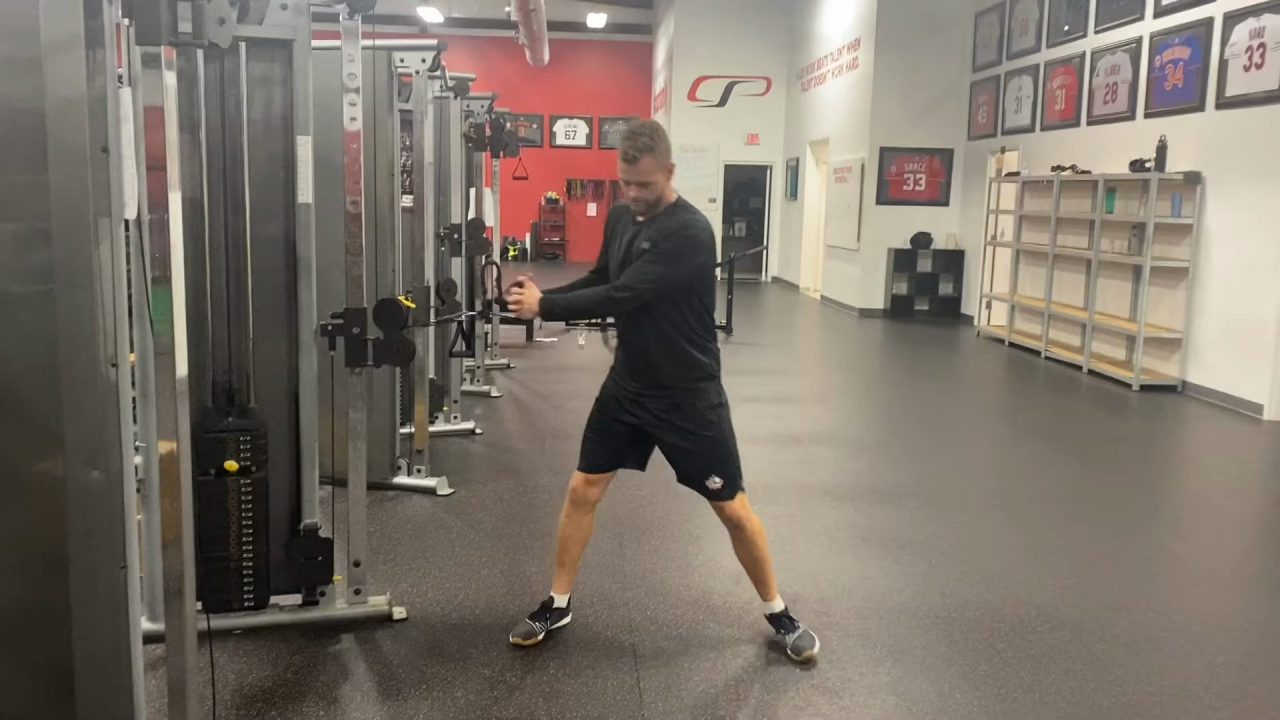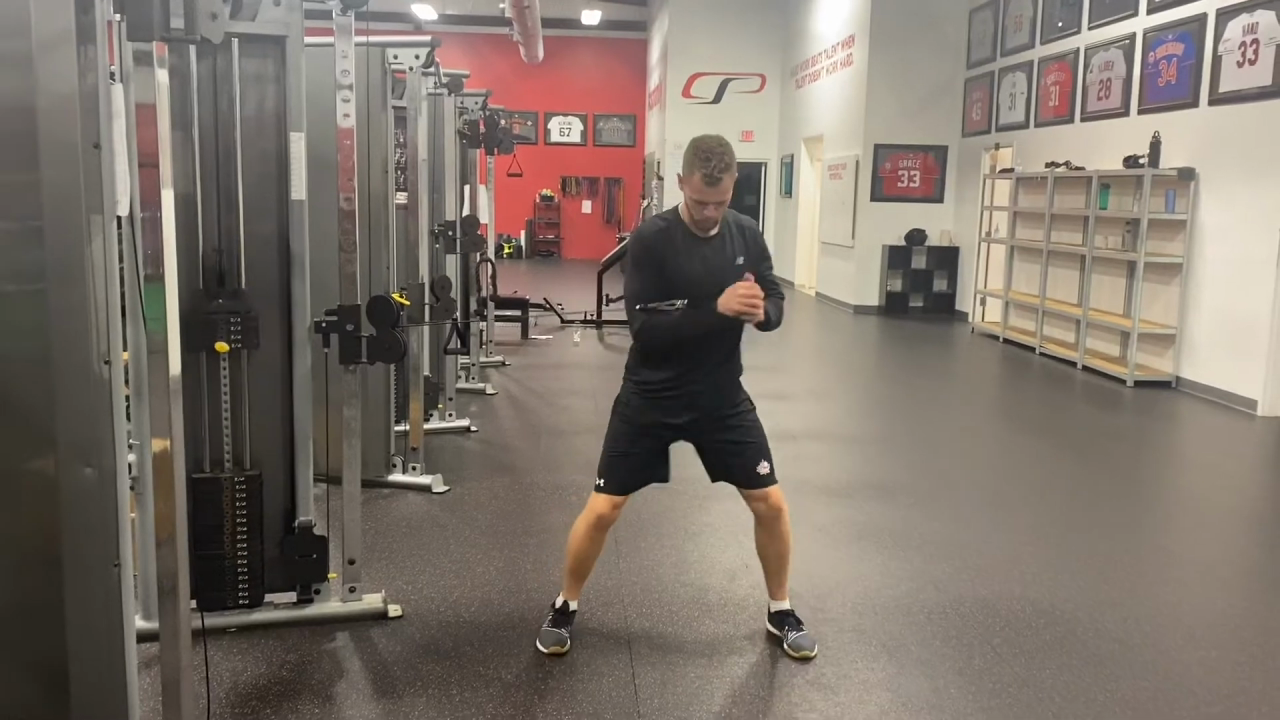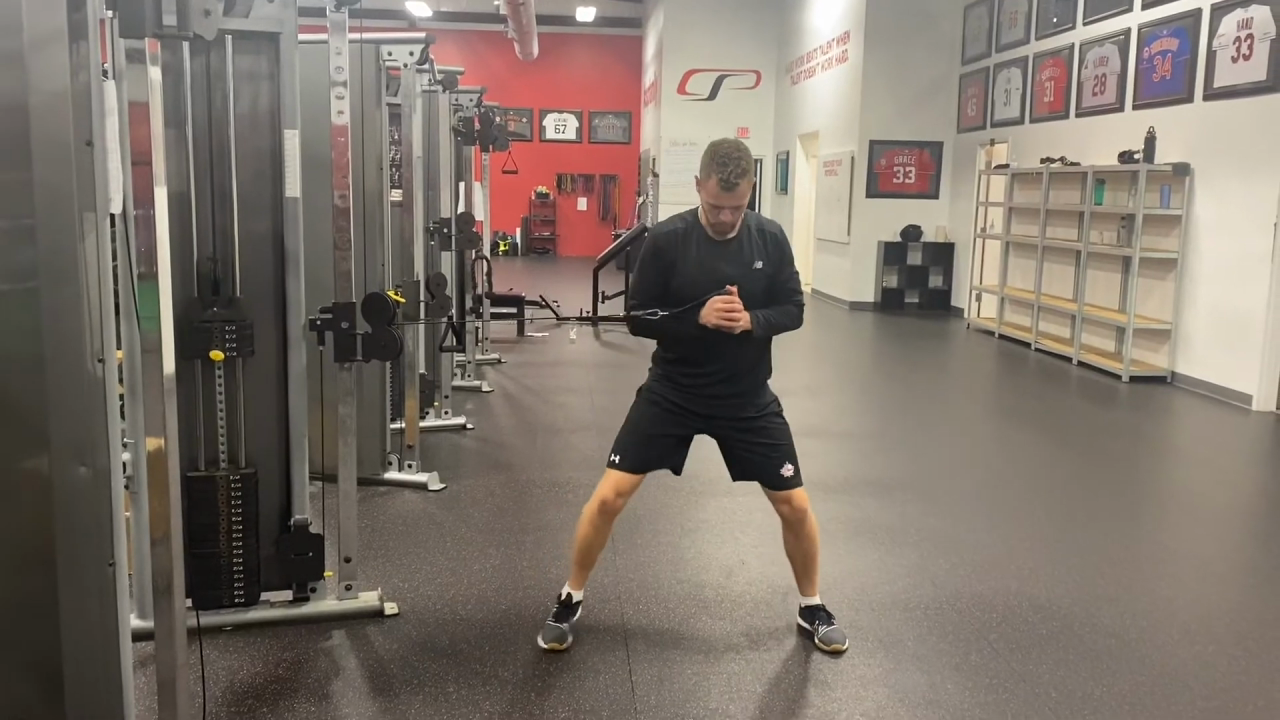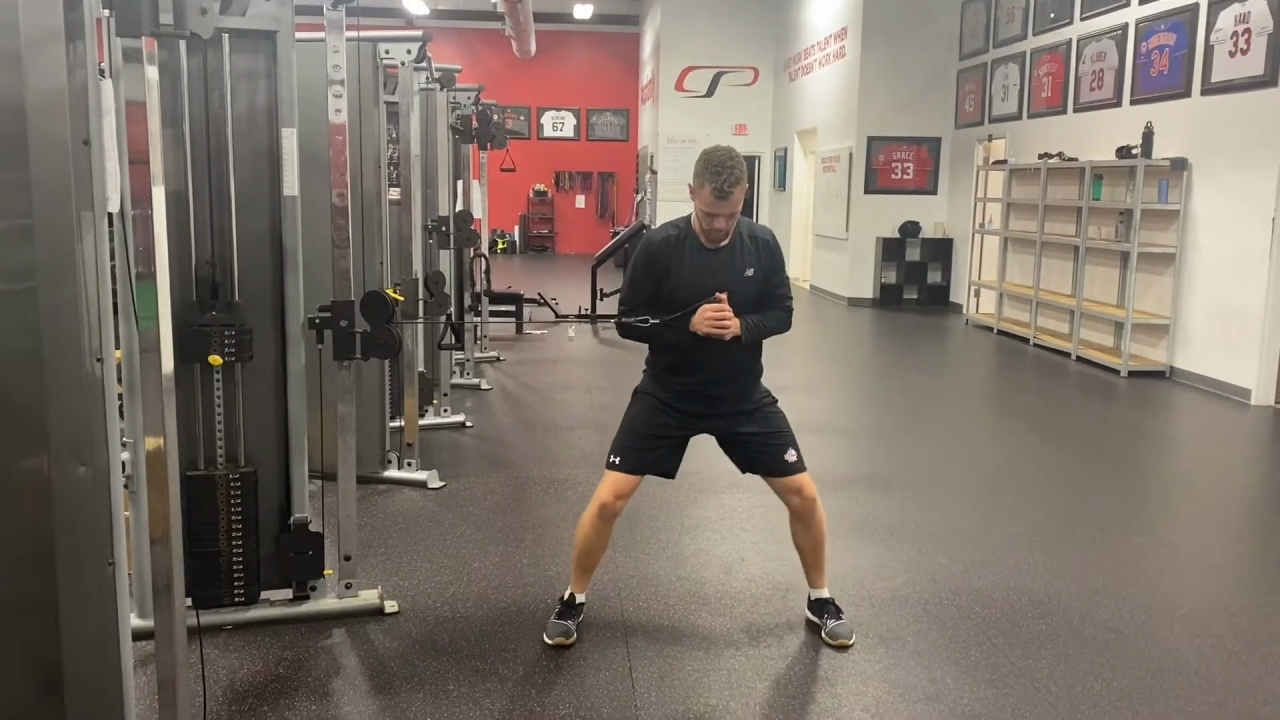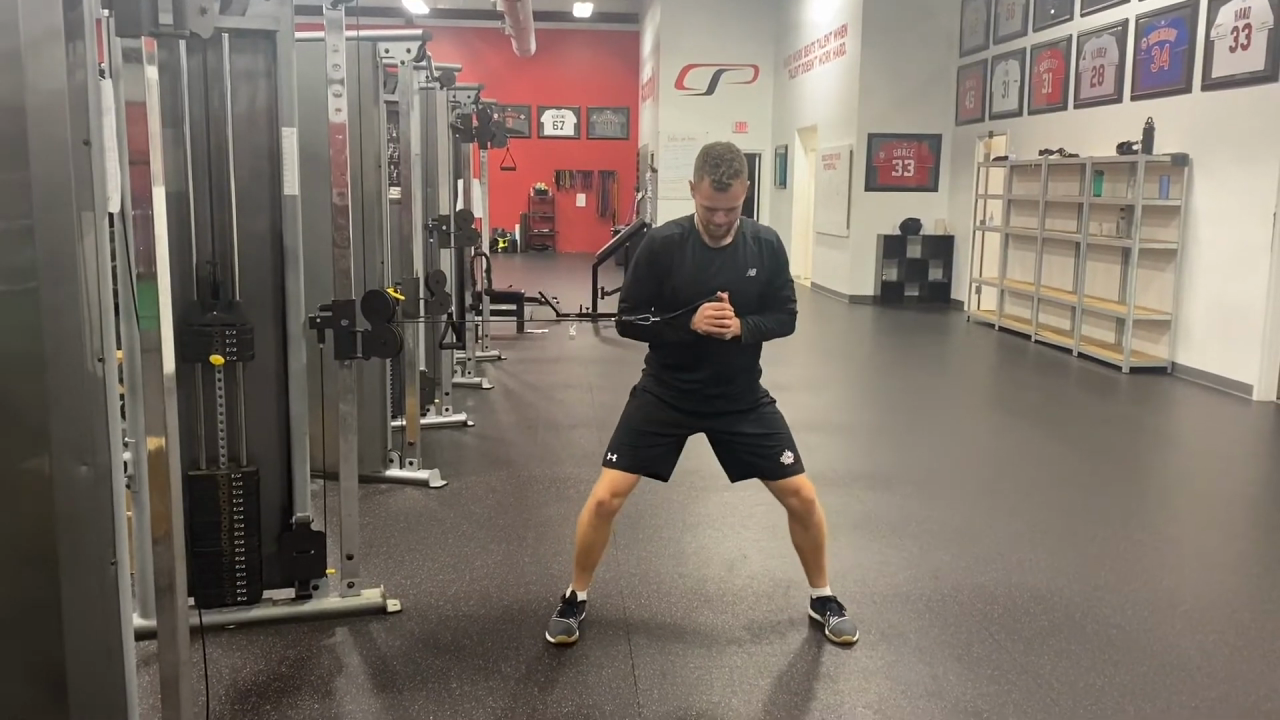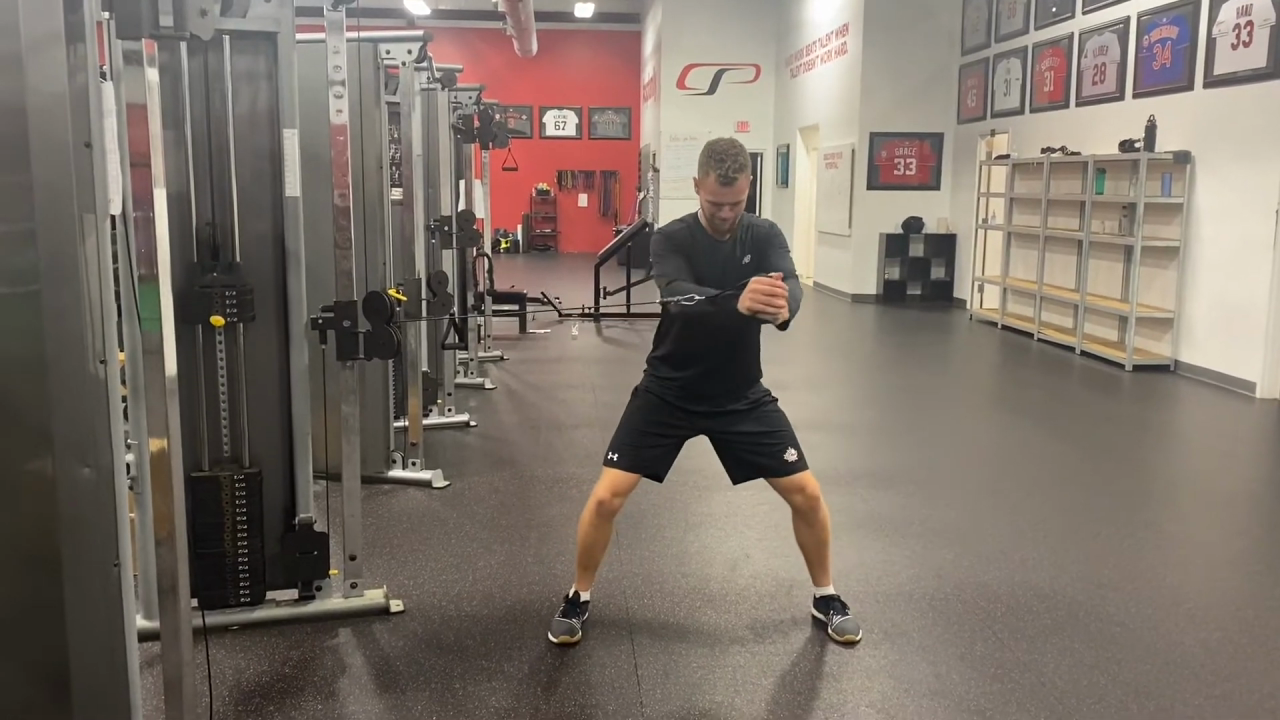
dt=0.5s
person 1, frame 1
left shoulder: (689, 232)
right shoulder: (620, 218)
left elbow: (623, 296)
right elbow: (601, 281)
left wrist: (543, 305)
right wrist: (540, 294)
left hip: (688, 393)
right hip: (628, 383)
left knee: (731, 507)
right knee: (582, 490)
left ankle: (778, 613)
right ankle: (558, 603)
person 1, frame 2
left shoulder: (746, 234)
right shoulder: (651, 237)
left elbow: (775, 308)
right elbow: (645, 329)
left wrist: (759, 309)
right wrist: (717, 309)
left hip: (722, 396)
right hip: (650, 397)
left knee: (771, 503)
right knee: (603, 510)
left ankle: (780, 612)
right ankle: (564, 609)
person 1, frame 3
left shoulder: (770, 238)
right shoulder: (667, 240)
left elbow: (793, 309)
right elbow: (638, 318)
left wrist: (752, 321)
right wrist: (698, 317)
left hip: (747, 397)
right hip: (671, 392)
left knee: (795, 505)
right knee: (610, 495)
left ankle: (811, 607)
right ankle: (570, 599)
person 1, frame 4
left shoulder: (762, 243)
right shoulder: (659, 246)
left elbow: (782, 313)
right elbow: (629, 321)
left wrist: (742, 326)
right wrist: (688, 325)
left hip: (743, 397)
right hip: (666, 395)
left knee: (804, 495)
right knee: (608, 499)
left ankle: (821, 600)
right ankle: (573, 601)
person 1, frame 5
left shoulder: (766, 245)
right shoulder: (662, 245)
left elbow: (785, 317)
right elbow: (628, 320)
left wrist: (742, 327)
right wrist: (689, 322)
left hip: (741, 397)
right hip: (665, 394)
left knee: (802, 498)
right knee: (605, 499)
left ankle: (822, 598)
right ankle: (575, 598)
person 1, frame 6
left shoulder: (764, 235)
right shoulder: (671, 239)
left elbow: (788, 287)
right elbow: (682, 298)
left wrist: (781, 305)
right wrist: (739, 301)
left hip: (741, 395)
right hip: (668, 393)
left knee: (807, 495)
right knee: (605, 499)
left ankle: (825, 598)
right ankle: (578, 598)
